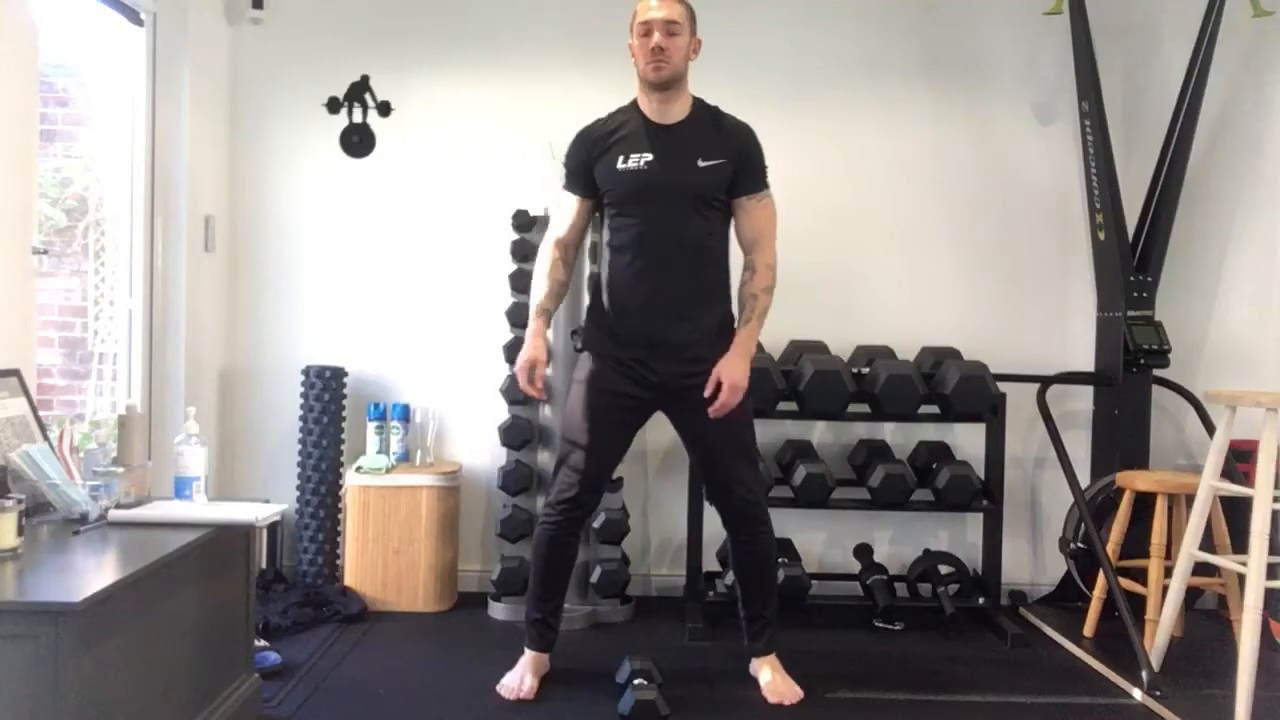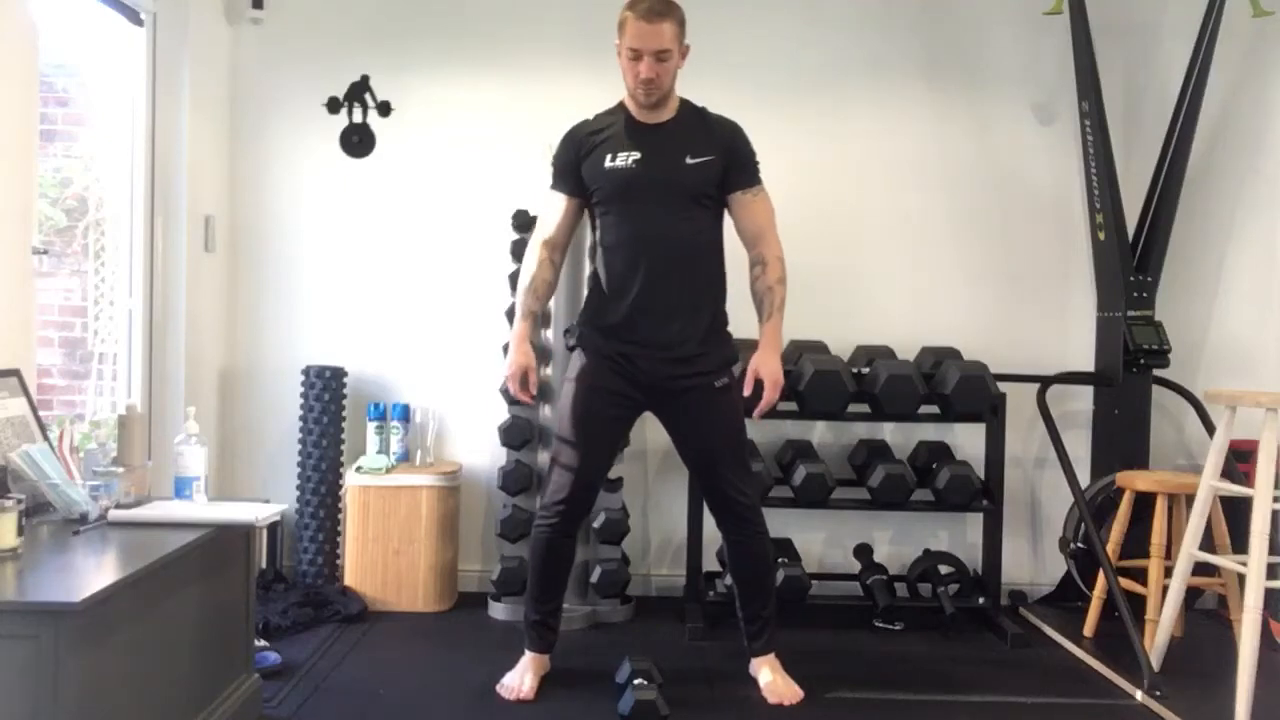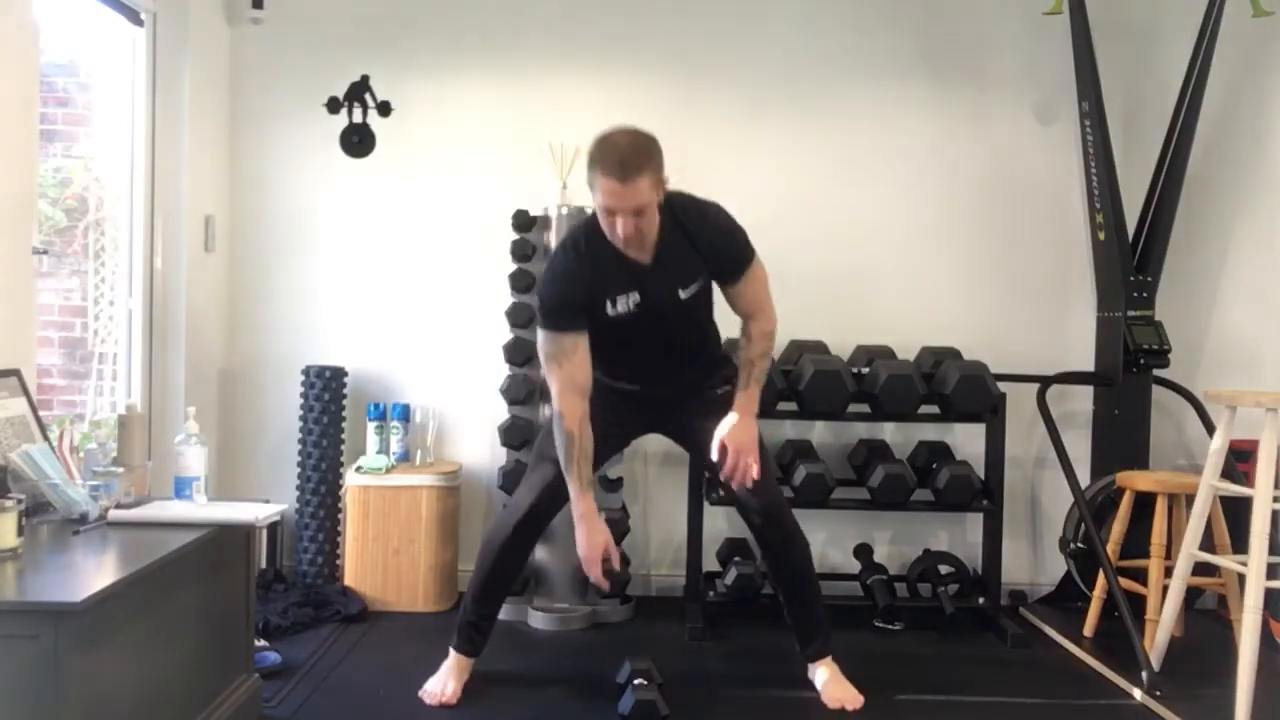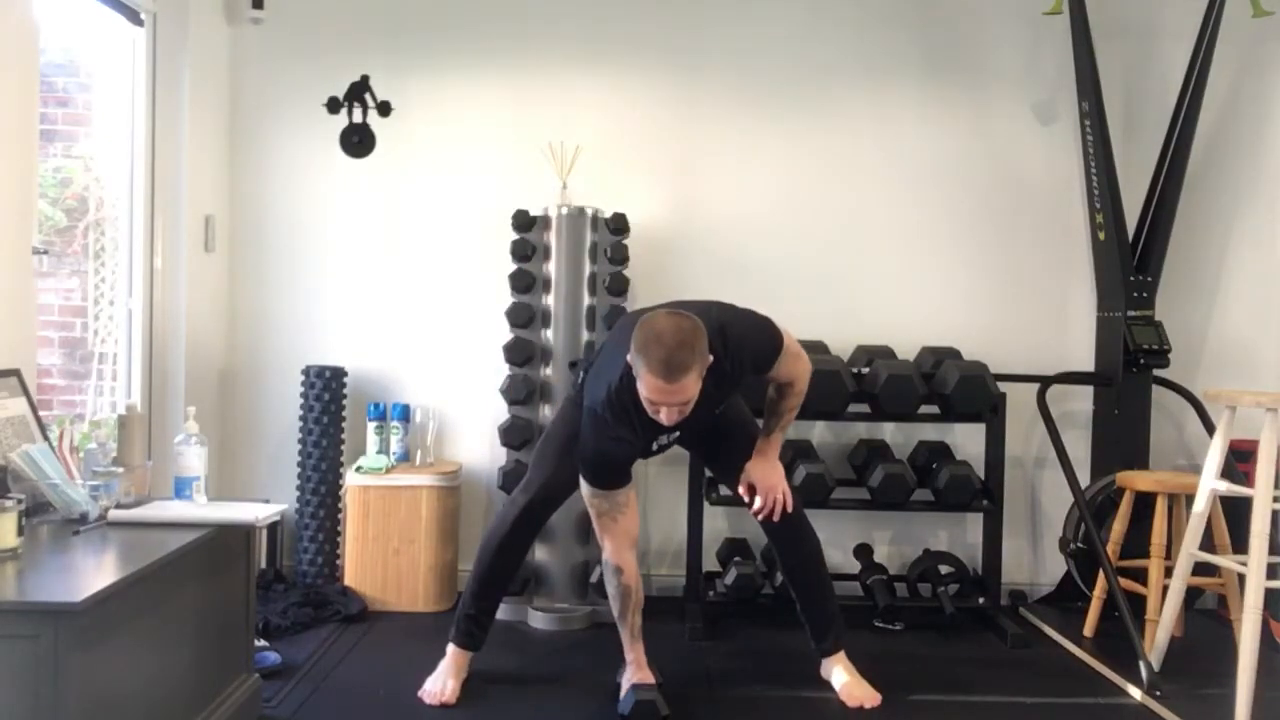
dt=1s
person 1, frame 1
left shoulder: (732, 139)
right shoulder: (598, 141)
left elbow: (760, 255)
right elbow: (560, 243)
left wrist: (741, 349)
right wrist: (536, 329)
left hip: (707, 360)
right hip: (613, 358)
left knee: (745, 507)
right knee: (566, 503)
left ankle: (763, 654)
right ankle: (536, 650)
person 1, frame 2
left shoulder: (719, 138)
right shoulder: (586, 141)
left elbow: (763, 247)
right elbow: (548, 244)
left wrist: (771, 340)
right wrist: (521, 336)
left hip: (699, 361)
right hip: (605, 357)
left knee: (737, 508)
right knee: (561, 505)
left ankle: (762, 654)
right ankle: (536, 652)
person 1, frame 3
left shoulder: (708, 227)
right shoulder: (570, 267)
left elbow: (759, 319)
right elbow: (570, 397)
left wrist: (744, 414)
right wrist: (585, 514)
left hip: (702, 386)
right hip: (612, 391)
left knee: (768, 510)
right knee: (525, 510)
left ankle: (820, 660)
right ankle: (461, 654)
person 1, frame 4
left shoulder: (740, 336)
right shoulder: (606, 411)
left elbow: (795, 371)
right elbow: (618, 550)
left wrist: (766, 452)
right wrist: (635, 662)
right hip: (606, 393)
left knee: (778, 506)
right knee: (530, 503)
left ankle: (833, 658)
right ankle: (458, 654)
